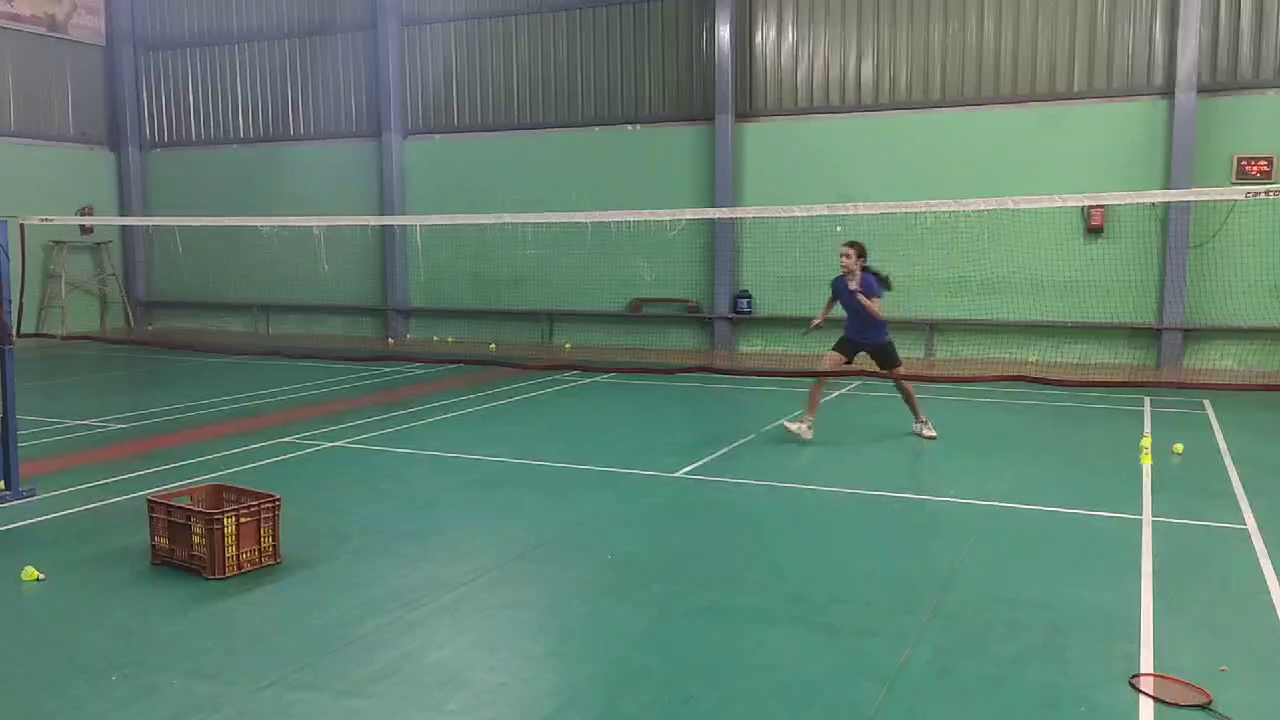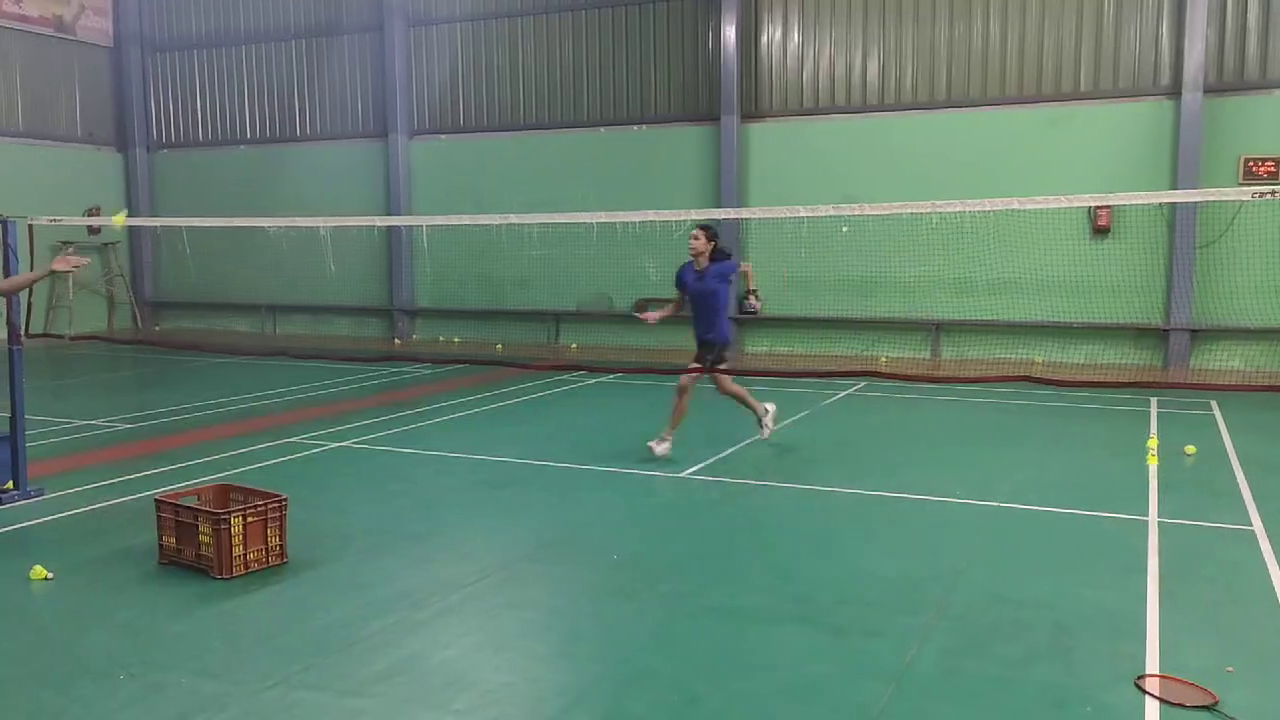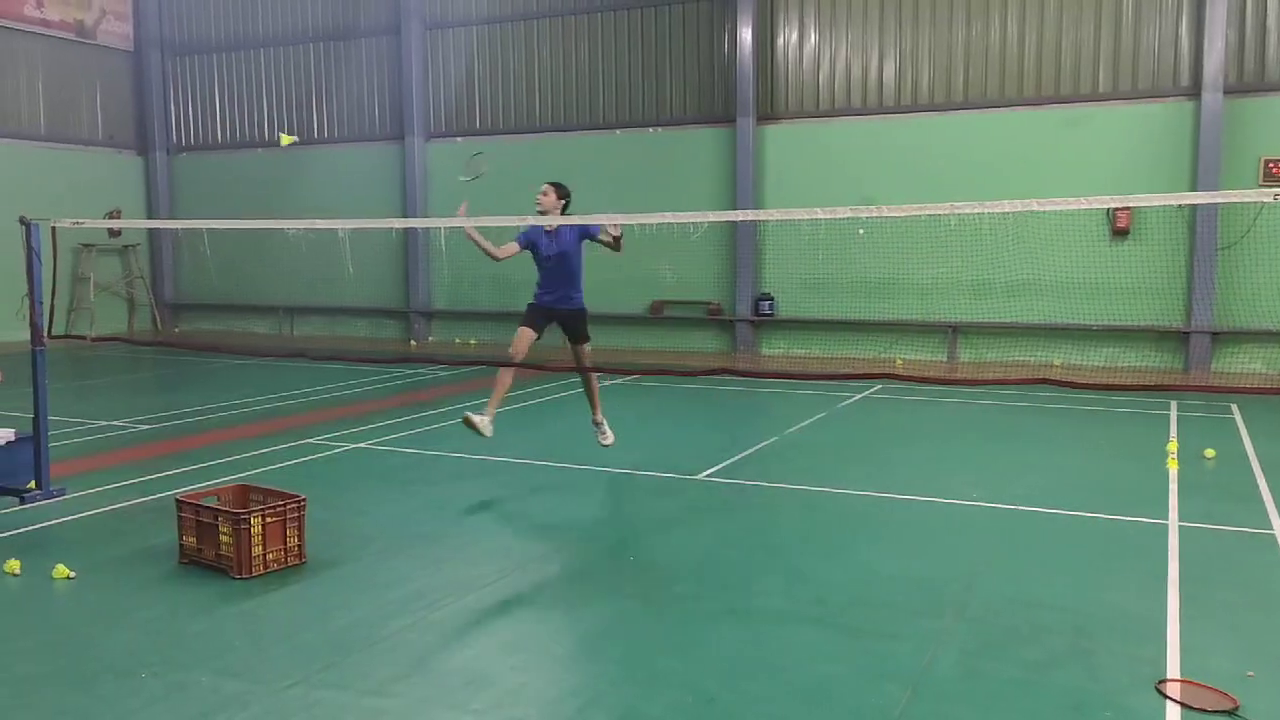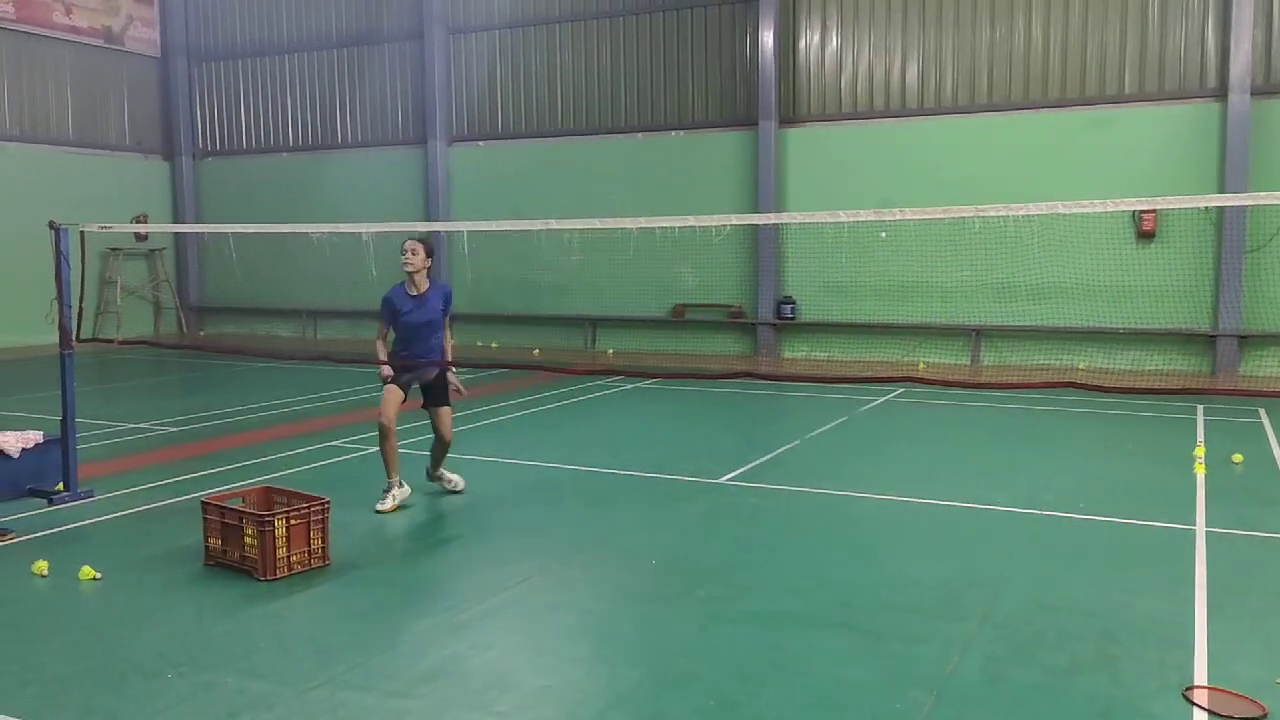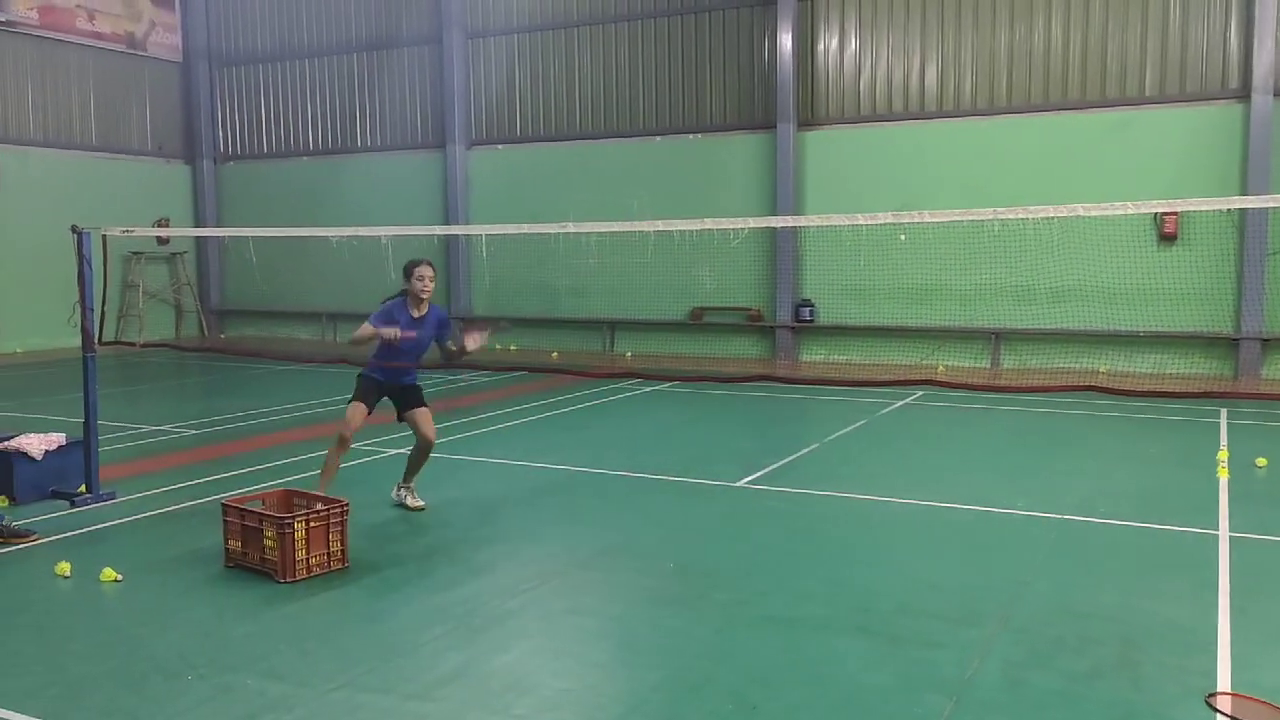
dt=0.4s
person 1, frame 1
left shoulder: (869, 281)
right shoulder: (838, 283)
left elbow: (878, 314)
left wrist: (856, 292)
right wrist: (821, 318)
left hip: (878, 340)
right hip: (852, 337)
left knee: (902, 383)
left ankle: (921, 422)
right ankle: (806, 424)
person 1, frame 2
left shoulder: (723, 267)
right shoulder: (684, 272)
left elbow: (746, 268)
right elbow: (677, 305)
left wrist: (752, 294)
right wrist: (658, 315)
left hip: (718, 338)
right hip: (703, 337)
left knee: (684, 385)
right knee: (724, 387)
left ankle: (667, 438)
right ankle: (763, 410)
person 1, frame 3
left shoulder: (577, 227)
right shoulder: (532, 233)
left elbow: (616, 248)
right elbow: (498, 254)
left wrist: (617, 237)
right wrist: (469, 230)
left hip: (572, 306)
right hip: (542, 304)
left knee: (584, 366)
right knee: (513, 357)
left ankle: (598, 420)
right ankle: (486, 418)
person 1, frame 4
left shoulder: (442, 291)
right shoulder: (392, 297)
right elbow: (380, 338)
left wrist: (450, 368)
right wrist: (384, 364)
left hip: (433, 369)
right hip: (401, 366)
left knee: (444, 436)
right knee: (386, 422)
left ankle: (436, 470)
right ankle: (395, 486)
person 1, frame 5
left shoulder: (439, 317)
right shoulder: (391, 309)
left elbow: (448, 356)
right elbow: (355, 338)
left wrist: (465, 348)
right wrist: (381, 332)
left hip: (407, 384)
right hip: (374, 379)
left knee: (428, 439)
right knee: (345, 435)
left ankle: (404, 488)
right ankle: (321, 497)
